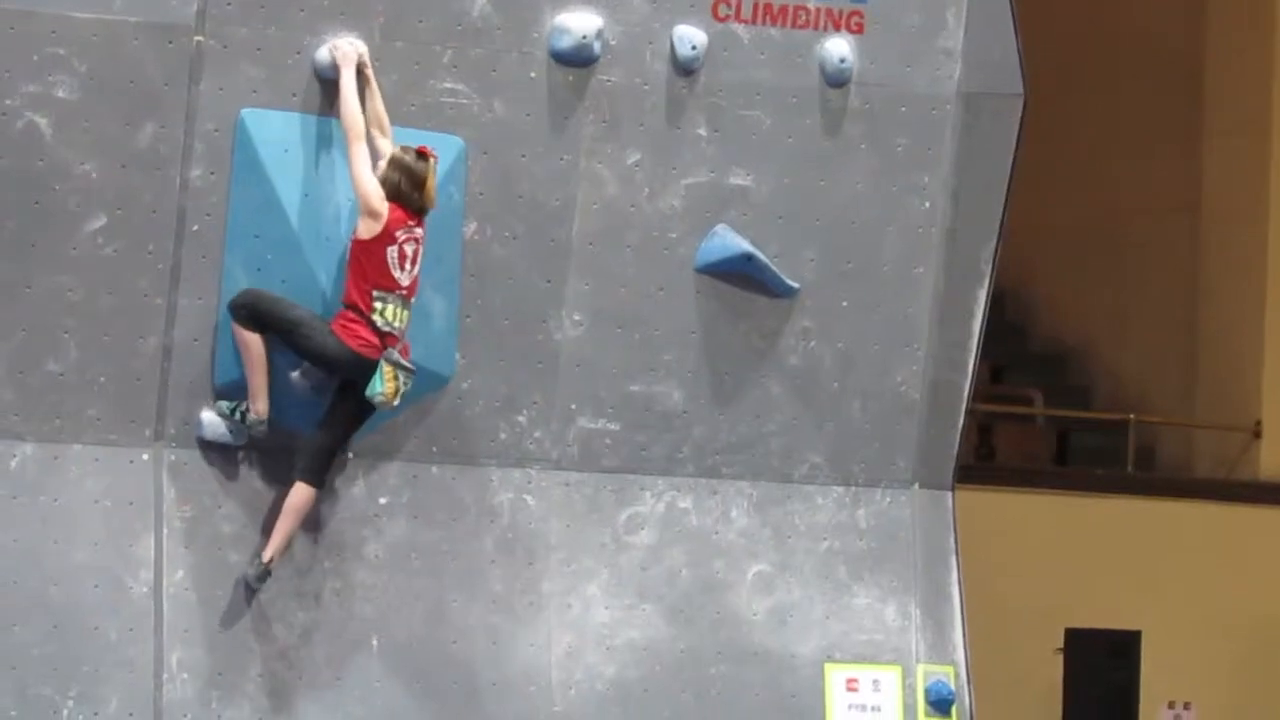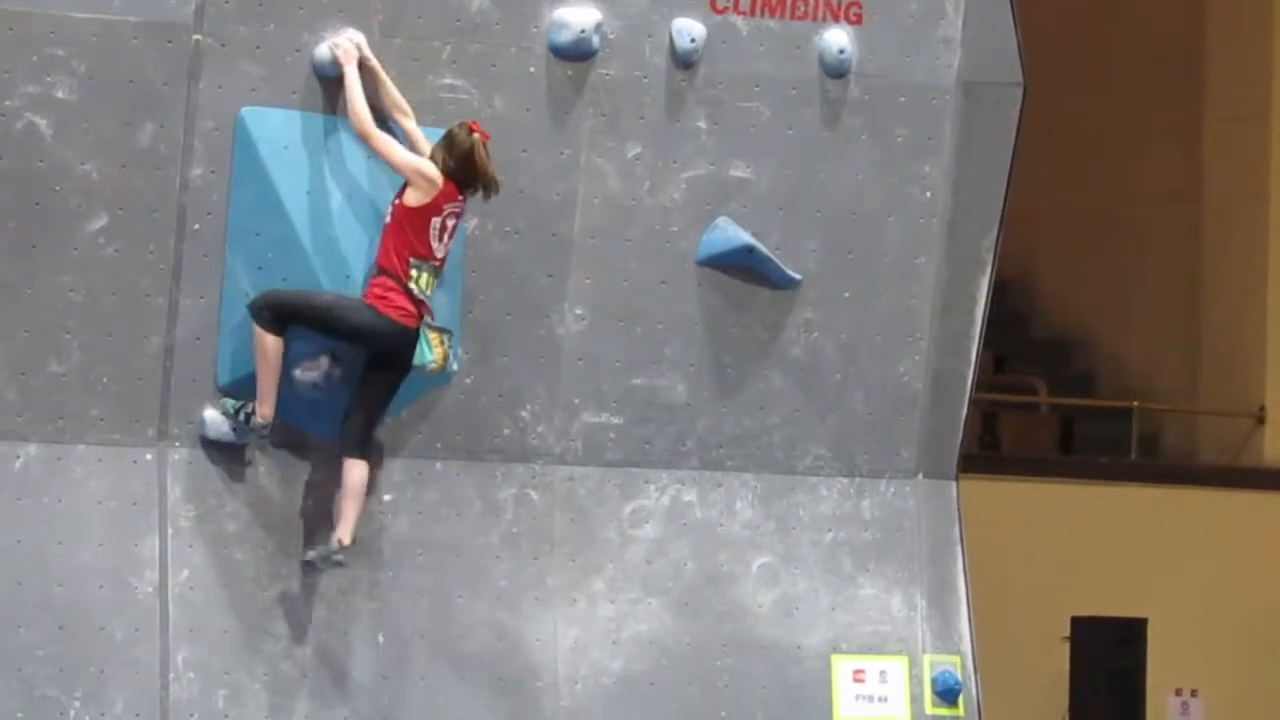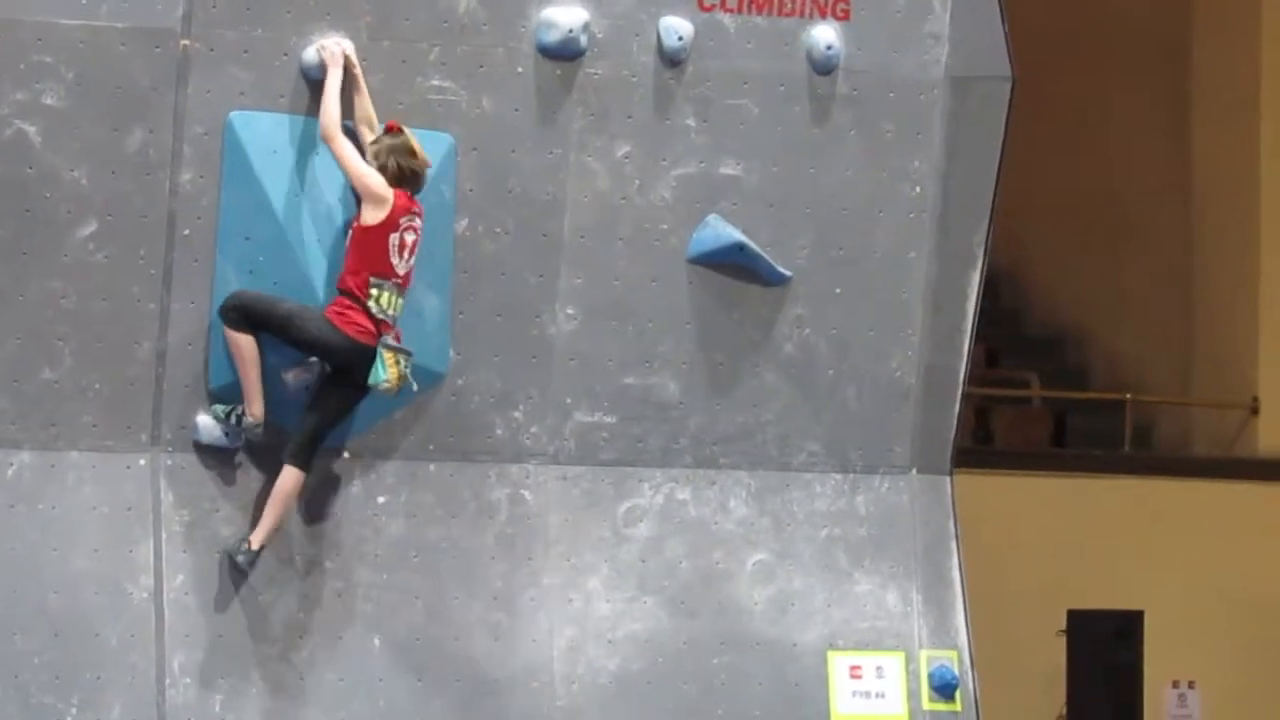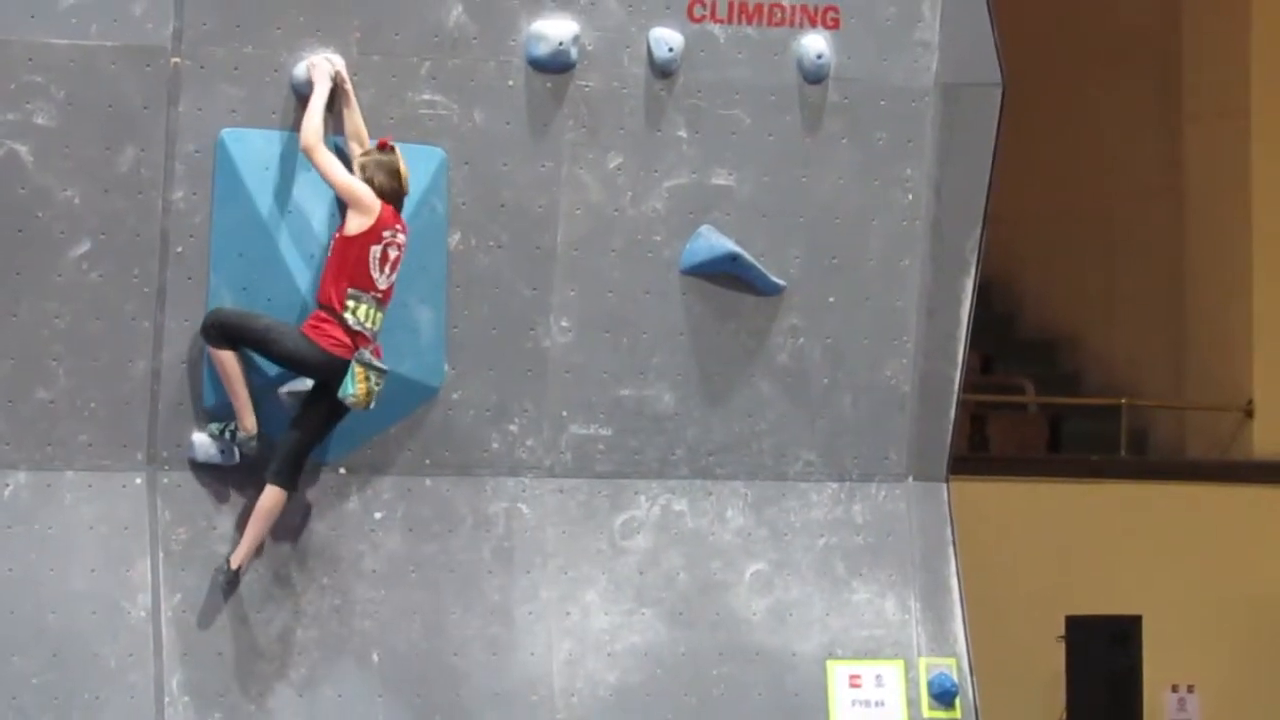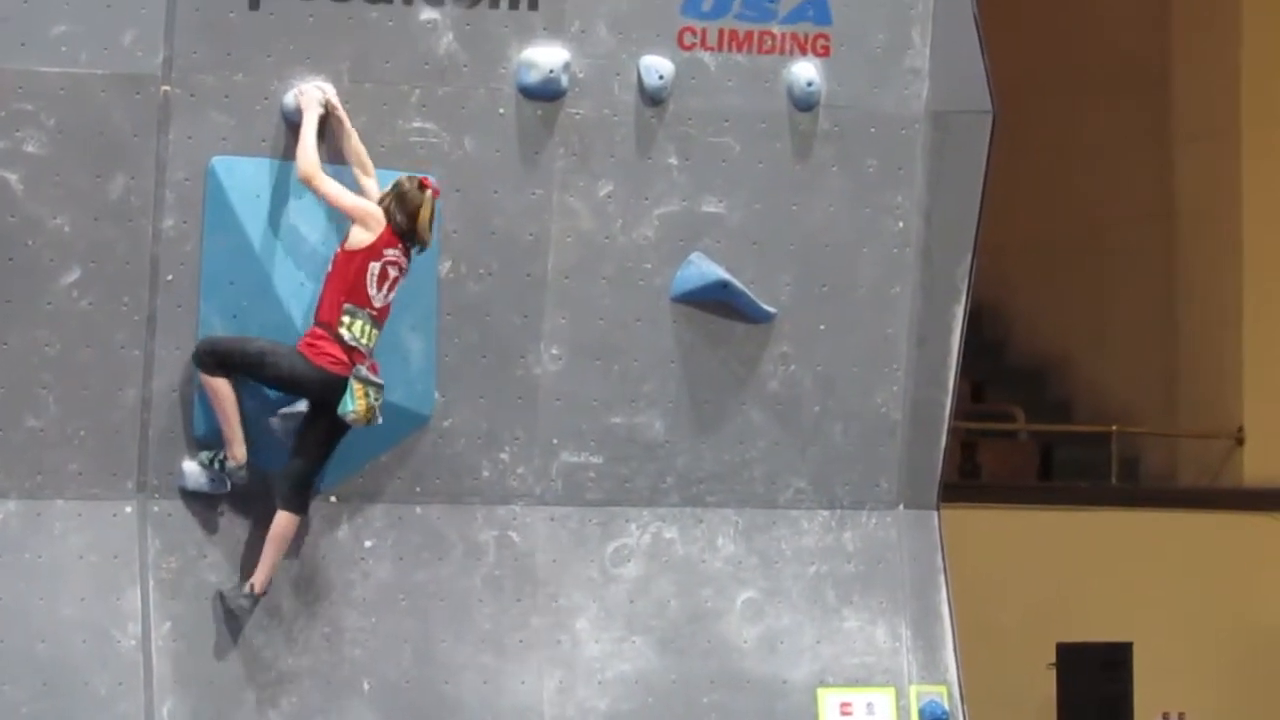
dt=0.7s
person 1, frame 1
left shoulder: (378, 211)
right shoulder: (415, 219)
left elbow: (356, 136)
right elbow: (380, 135)
left wrist: (347, 69)
right wrist: (366, 71)
left hip: (350, 348)
right hip: (384, 365)
left knee: (246, 305)
right knee: (316, 458)
left ankle: (254, 414)
right ankle: (264, 562)
person 1, frame 2
left shoulder: (428, 177)
right shoulder: (452, 190)
left elbow: (364, 126)
right elbow: (401, 116)
left wrist: (349, 65)
right wrist: (370, 62)
left hip: (383, 317)
right hip: (408, 330)
left knee: (268, 306)
right knee: (357, 430)
left ankle: (260, 414)
right ankle: (340, 539)
person 1, frame 3
left shoulder: (380, 195)
right shoulder: (411, 207)
left elbow: (331, 134)
right elbow: (369, 132)
left wrist: (334, 70)
right wrist: (355, 73)
left hip: (345, 334)
right hip: (374, 350)
left knee: (237, 307)
right knee: (305, 440)
left ankle: (251, 415)
right ankle: (253, 544)
person 1, frame 4
left shoulder: (368, 205)
right shoulder: (395, 222)
left elbow: (311, 145)
right elbow: (361, 145)
left wrist: (322, 85)
right wrist: (345, 90)
left hip: (323, 347)
right hip: (356, 364)
left knee: (216, 324)
right knee: (289, 458)
left ankle: (245, 429)
right ankle: (236, 563)
person 1, frame 5
left shoulder: (374, 219)
right shoulder: (406, 244)
left elbow: (308, 173)
right elbow: (363, 171)
left wrist: (311, 113)
right wrist: (336, 115)
left hip: (319, 364)
right hip: (352, 380)
left knee: (210, 352)
right knee: (297, 482)
left ankle: (234, 459)
right ankle: (253, 587)
